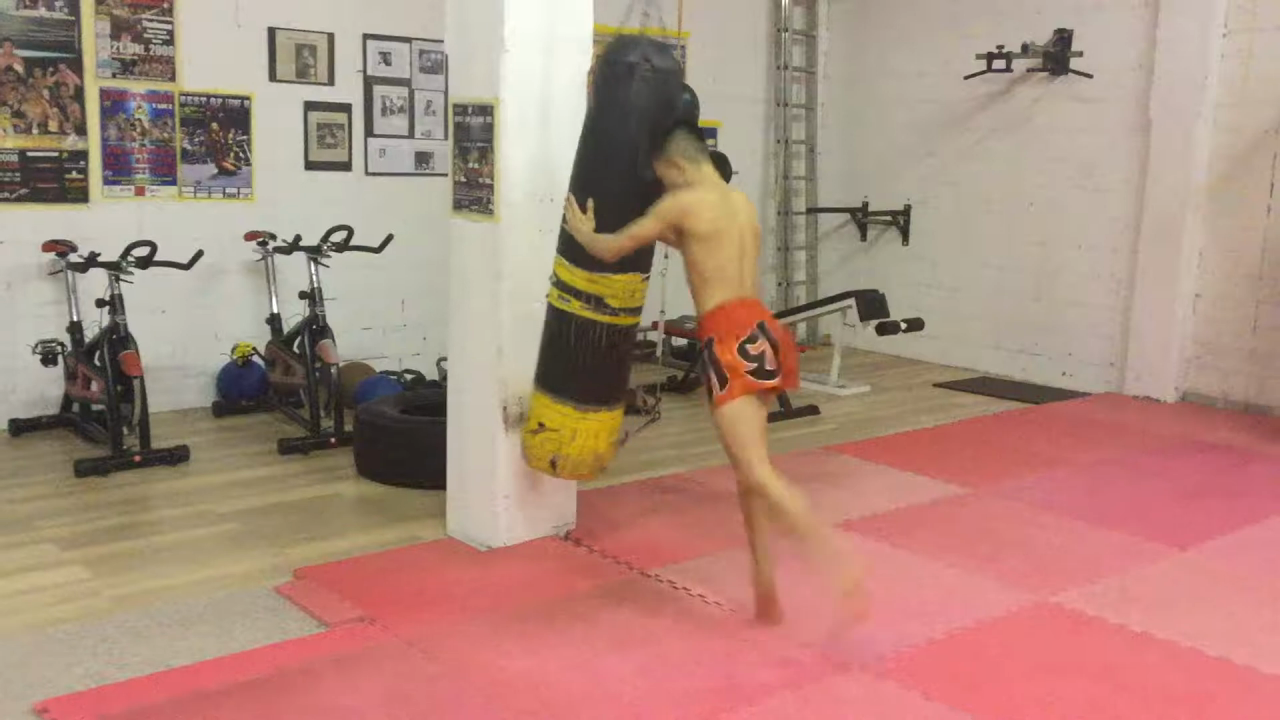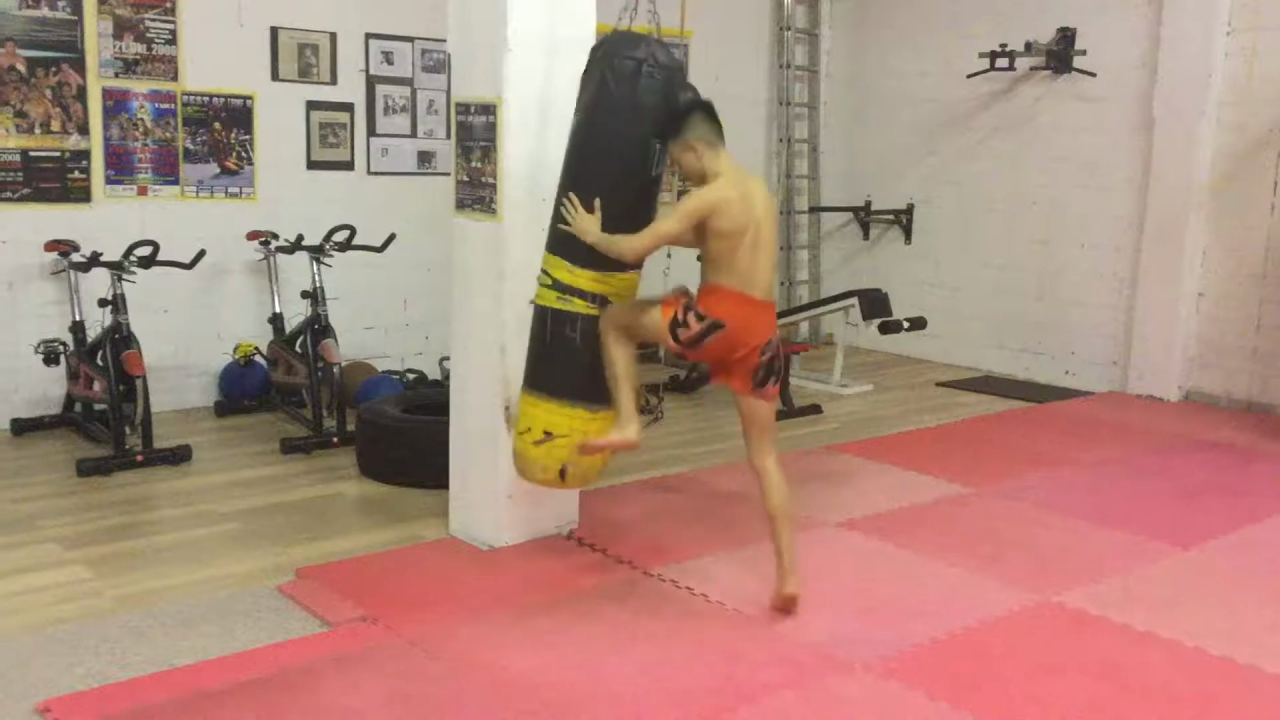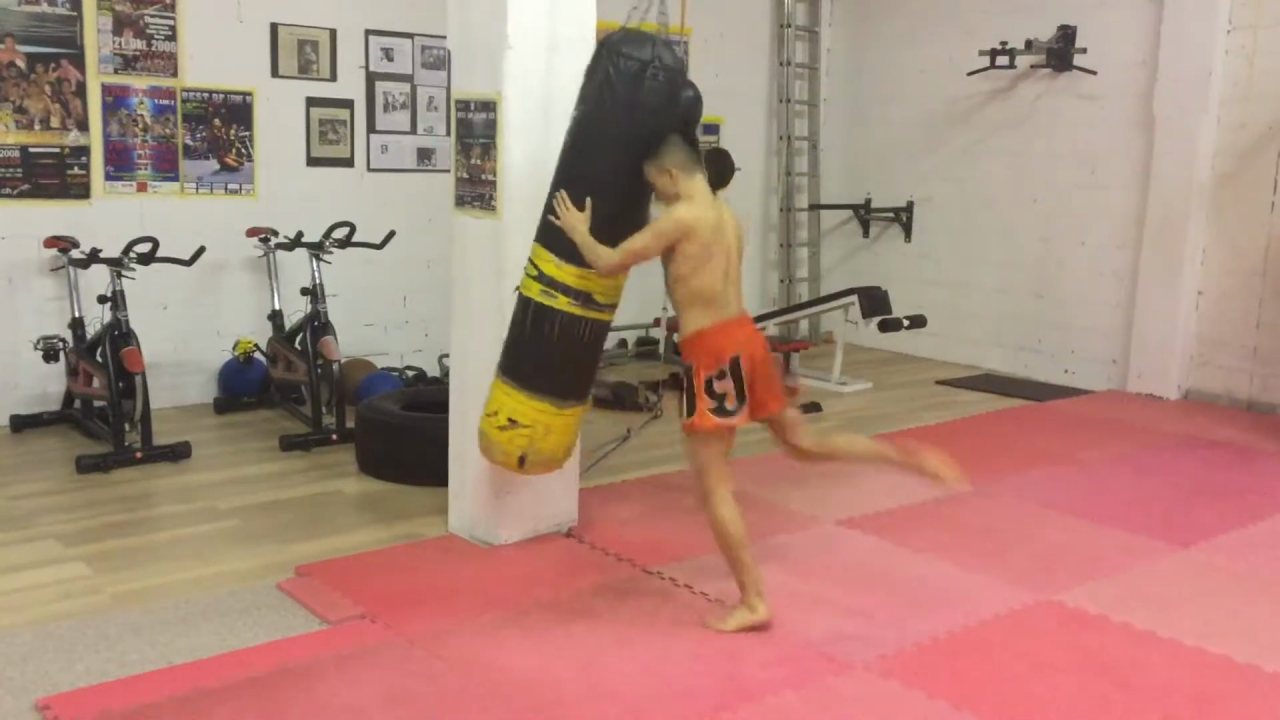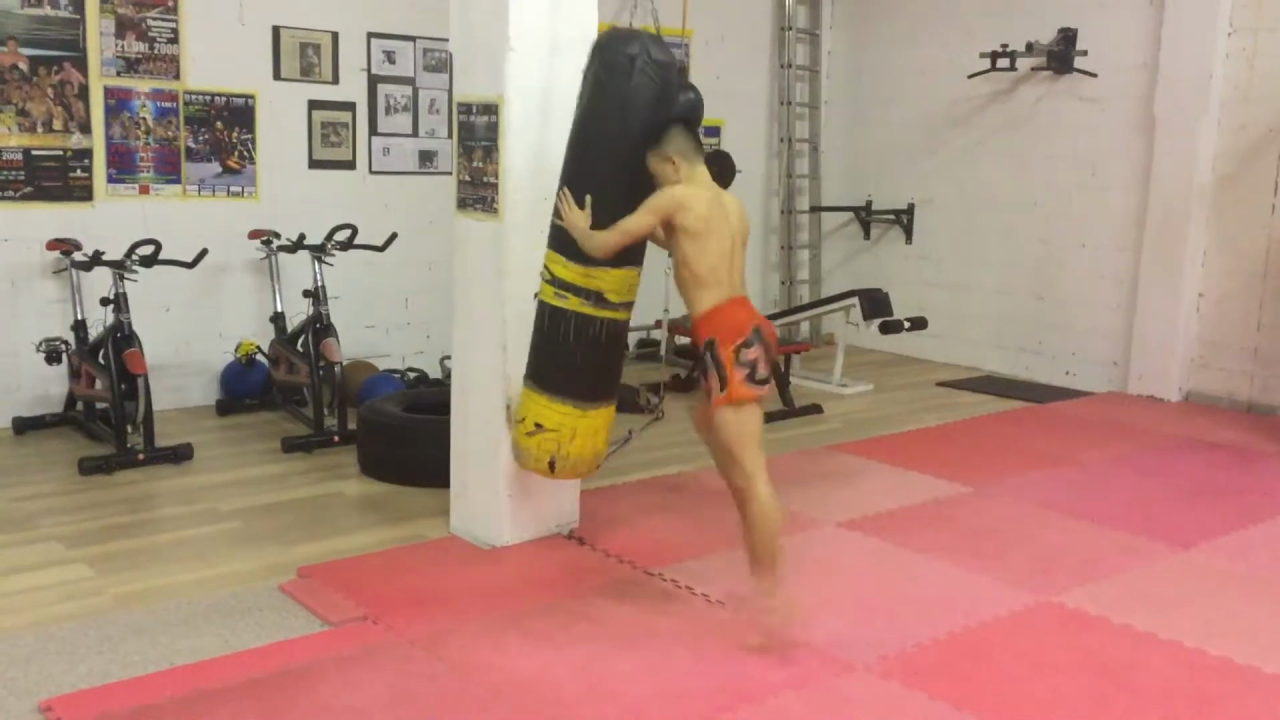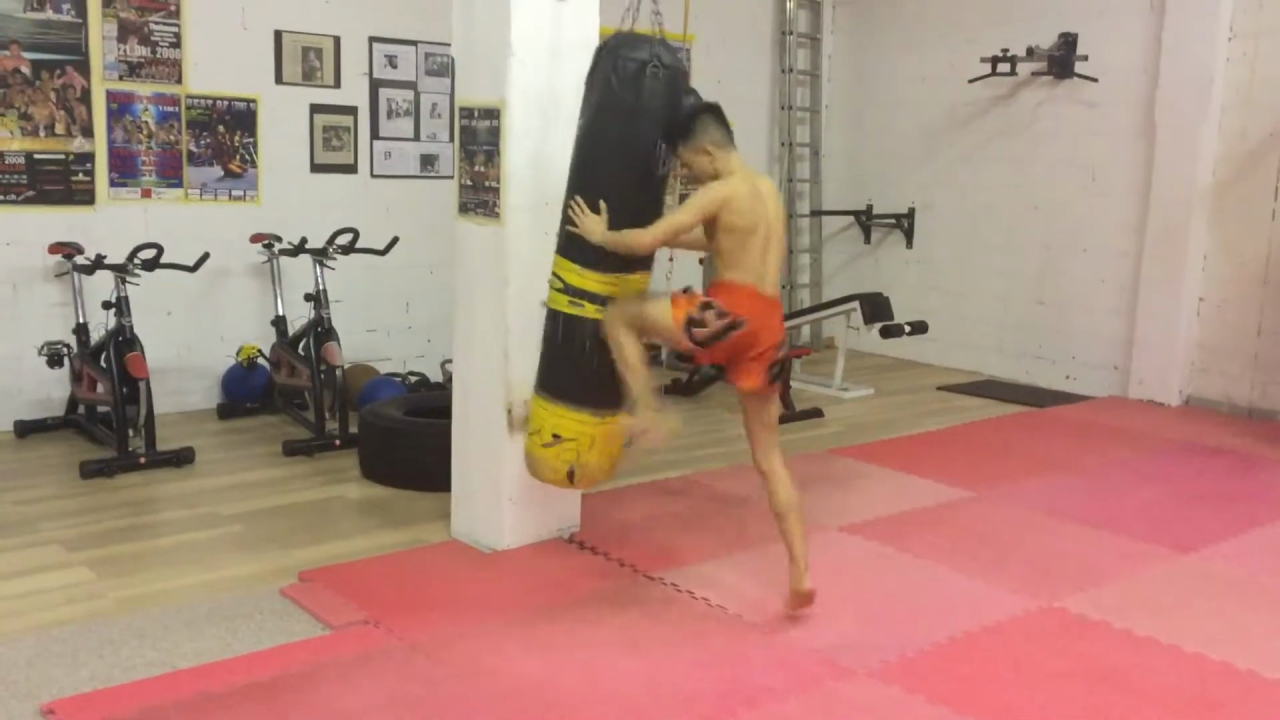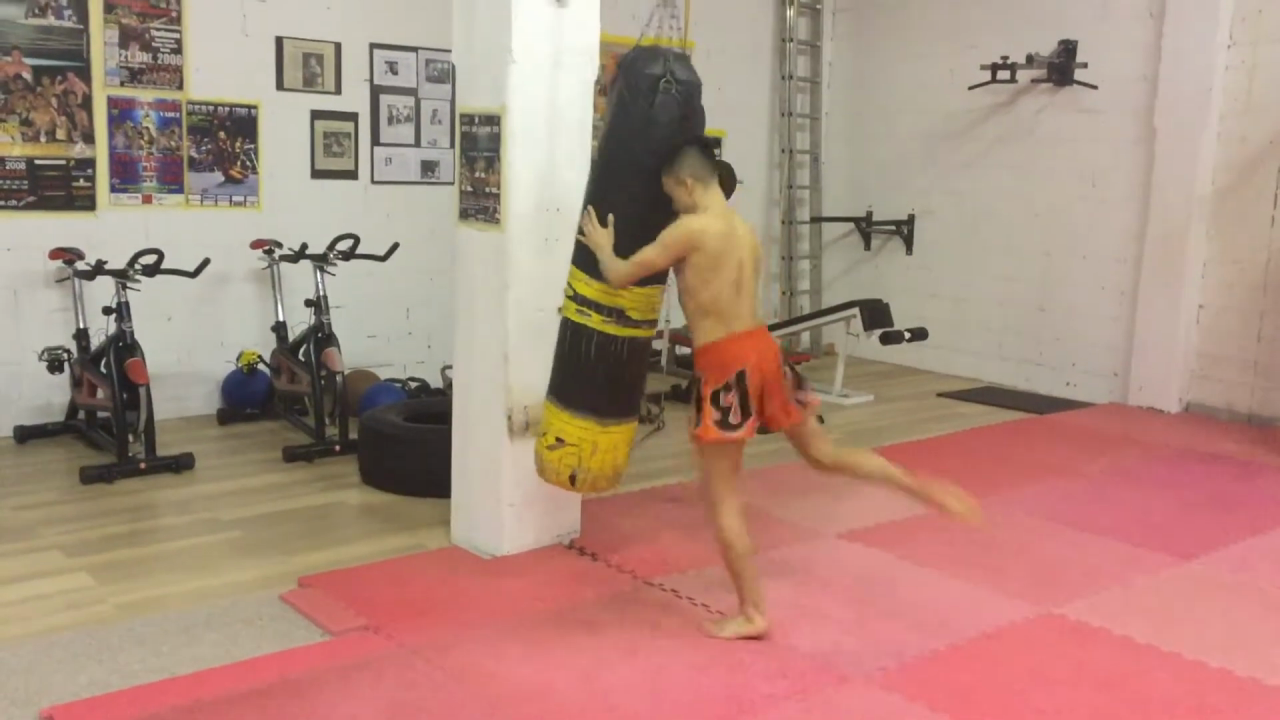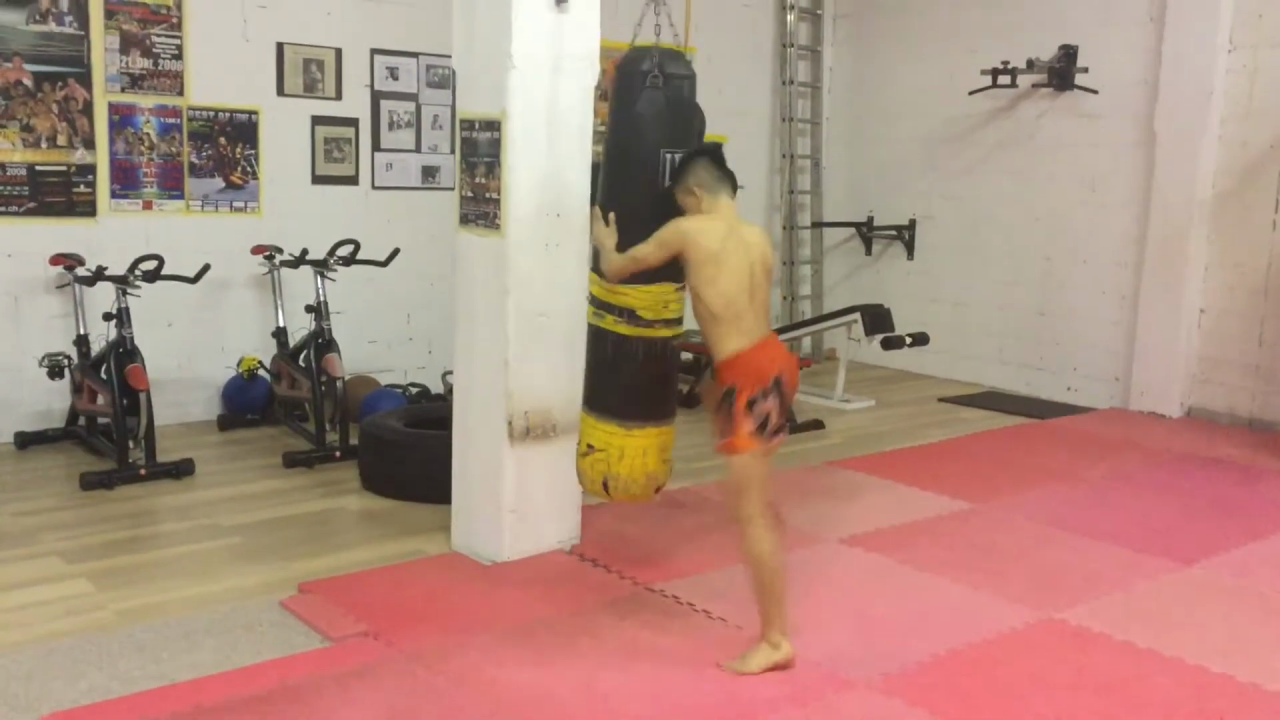
dt=0.4s
person 1, frame 1
left shoulder: (683, 203)
right shoulder: (742, 203)
left elbow: (610, 251)
left wrist: (582, 229)
right wrist: (667, 235)
left hip: (734, 338)
right hip: (760, 330)
left knee: (756, 471)
right knee: (751, 469)
left ankle: (840, 567)
right ankle: (764, 584)
person 1, frame 2
left shoulder: (708, 198)
right shoulder: (759, 191)
left elbow: (634, 250)
left wrist: (592, 234)
right wrist: (670, 230)
left hip: (716, 319)
right hip: (760, 328)
left knee: (613, 319)
right knee: (764, 456)
left ankle: (627, 423)
right ankle: (787, 577)
person 1, frame 3
left shoulder: (681, 219)
right shoulder: (727, 216)
left elbow: (608, 263)
left wrist: (576, 231)
left hip: (713, 359)
right hip: (748, 344)
left knee: (715, 488)
right knee: (804, 442)
left ankle: (753, 602)
right ankle: (907, 454)
person 1, frame 4
left shoulder: (674, 198)
right shoulder: (733, 206)
left elbow: (601, 248)
left wrist: (578, 227)
right wrist: (659, 232)
left hip: (727, 338)
right hip: (746, 326)
left knee: (750, 474)
right knee: (709, 425)
left ankle: (772, 591)
right ankle: (762, 569)
person 1, frame 5
left shoulder: (720, 193)
right shoulder: (768, 190)
left elbow: (645, 242)
left wrist: (599, 234)
right wrist: (674, 234)
left hip: (727, 314)
right hip: (766, 325)
left knee: (617, 314)
right knee: (768, 454)
left ankle: (647, 415)
right ankle: (800, 571)
person 1, frame 6
left shoulder: (689, 229)
right shoulder: (744, 230)
left elbow: (619, 277)
left wrist: (601, 247)
left hip: (724, 369)
right hip: (762, 354)
left knee: (721, 498)
right knee: (822, 454)
left ankle: (751, 613)
right ankle: (924, 486)
person 1, frame 7
left shoulder: (687, 231)
right shoulder: (759, 239)
left elbow: (616, 269)
left wrist: (606, 245)
left hip: (747, 377)
right hip: (776, 359)
left knee: (746, 516)
left ankle: (775, 640)
